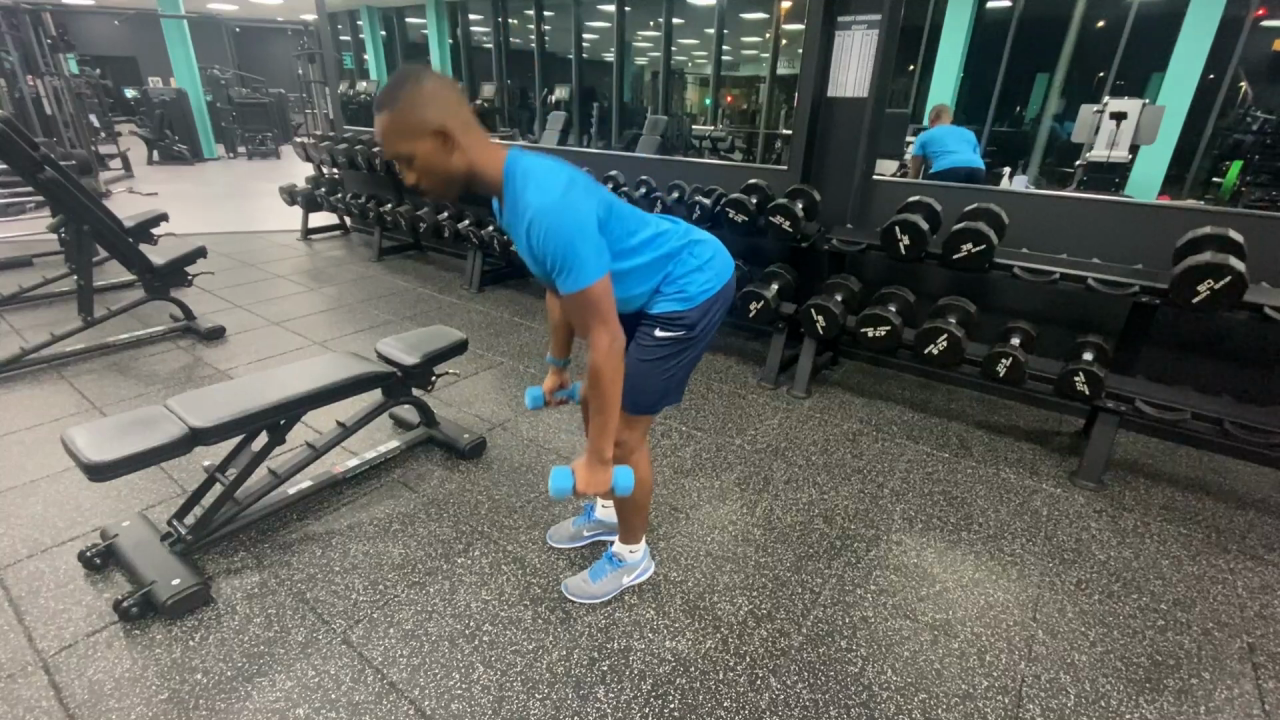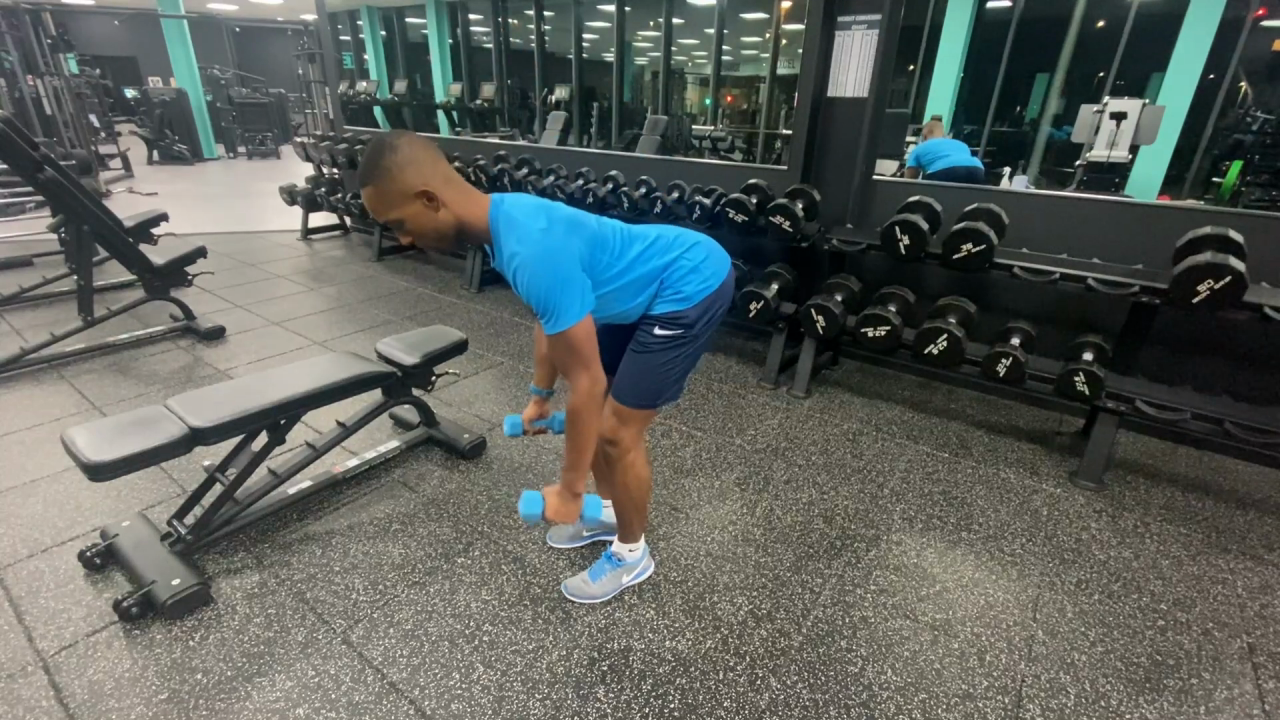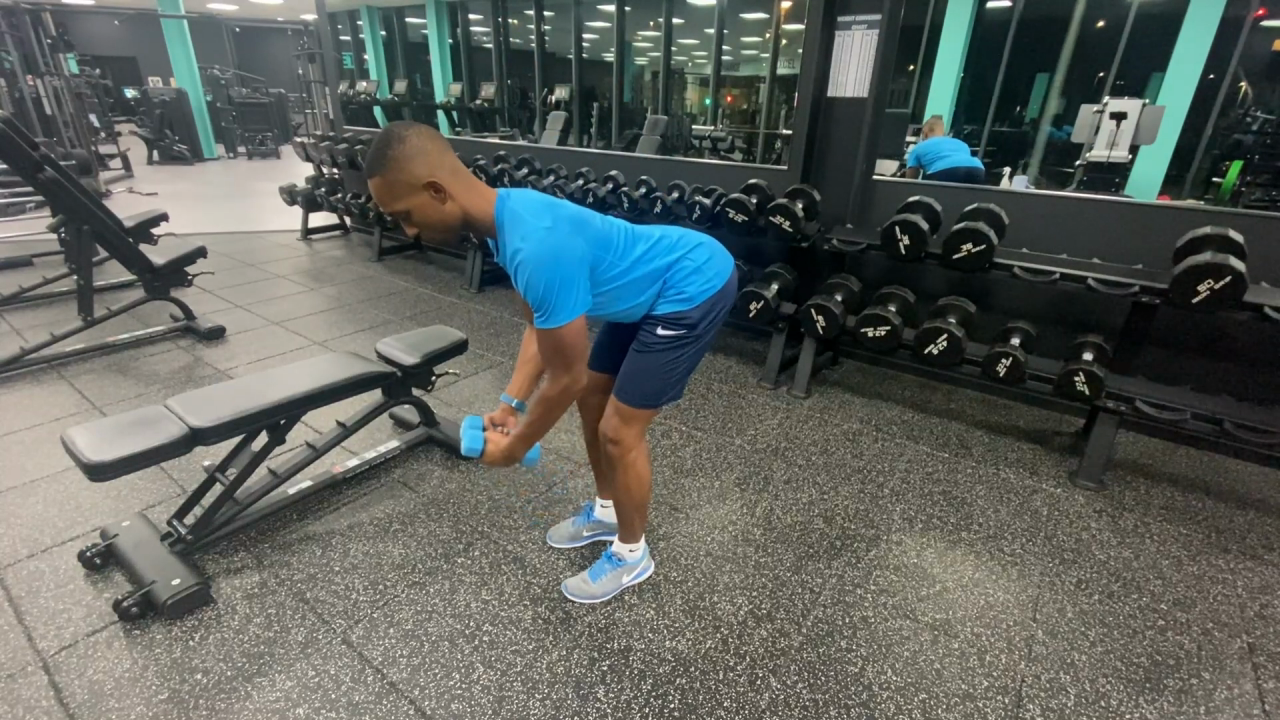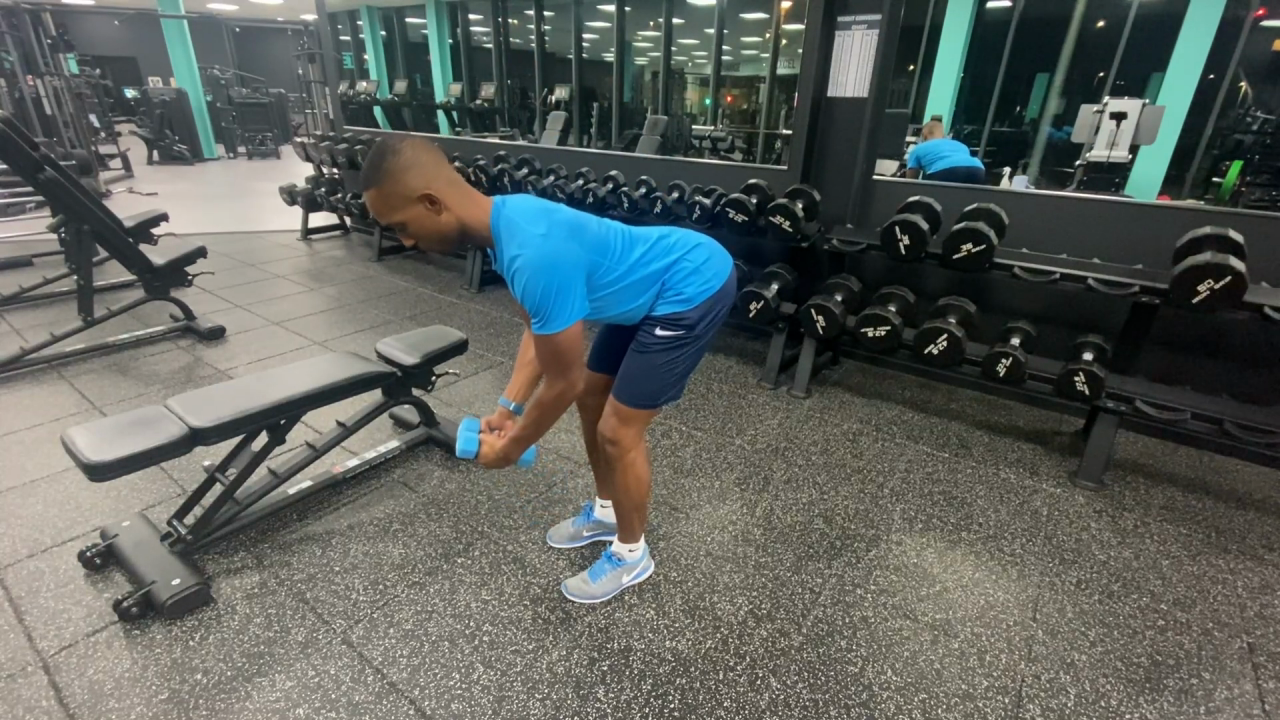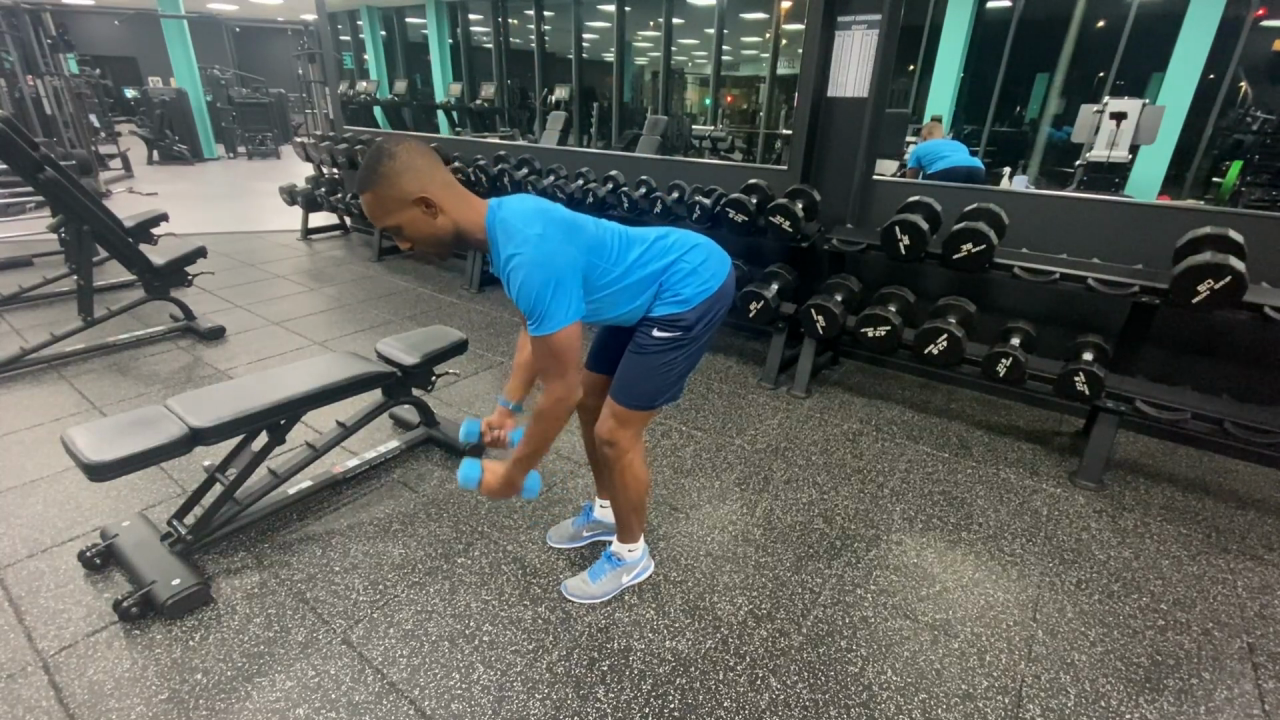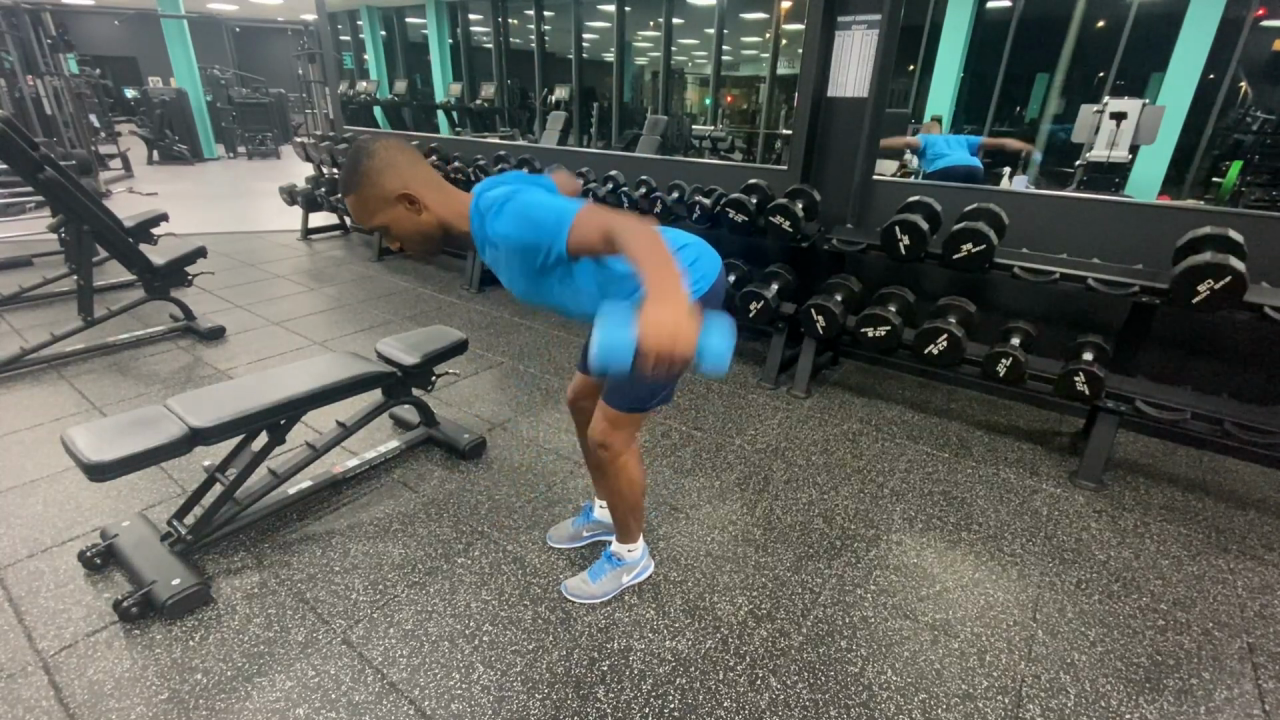
dt=0.5s
person 1, frame 1
left shoulder: (547, 208)
right shoulder: (514, 184)
left elbow: (606, 340)
right elbow: (562, 286)
left wrist: (598, 457)
right wrist: (557, 366)
left hip: (690, 289)
right hip: (656, 286)
left knee: (622, 431)
right knee: (597, 400)
left ankle: (632, 555)
right ankle: (606, 512)
person 1, frame 2
left shoulder: (533, 250)
right shoulder: (506, 217)
left elbow: (587, 382)
right elbow: (550, 319)
left wrist: (569, 488)
right wrist: (539, 396)
left hip: (690, 287)
right hip: (655, 282)
left knee: (616, 428)
right knee: (600, 408)
left ankle: (631, 554)
right ankle: (607, 511)
person 1, frame 3
left shoulder: (538, 247)
right shoulder: (508, 215)
left elbow: (567, 378)
right elbow: (541, 327)
left wrist: (514, 447)
right wrist: (511, 405)
left hip: (693, 288)
right hip: (652, 286)
left knee: (619, 430)
right knee: (593, 400)
left ankle: (631, 554)
right ankle: (605, 512)
person 1, frame 4
left shoulder: (536, 253)
right shoulder: (506, 219)
left elbow: (562, 381)
right elbow: (541, 328)
left wrist: (509, 449)
right wrist: (508, 407)
left hip: (692, 288)
right hip: (654, 285)
left knee: (618, 429)
right knee: (592, 399)
left ankle: (631, 554)
right ankle: (606, 511)
person 1, frame 5
left shoulder: (530, 252)
right shoulder: (503, 219)
left elbow: (562, 391)
right elbow: (540, 320)
left wrist: (511, 474)
right wrist: (508, 407)
left hip: (690, 288)
right hip: (651, 284)
left knee: (615, 431)
right knee: (593, 402)
left ankle: (631, 554)
right ankle: (605, 512)
person 1, frame 6
left shoulder: (507, 215)
right shoulder: (488, 202)
left elbow: (629, 232)
right elbow: (564, 184)
left wrist: (666, 305)
right wrist: (552, 180)
left hip: (683, 287)
right hip: (642, 292)
left knee: (610, 435)
right knee: (582, 400)
left ankle: (630, 553)
right ankle: (605, 512)
